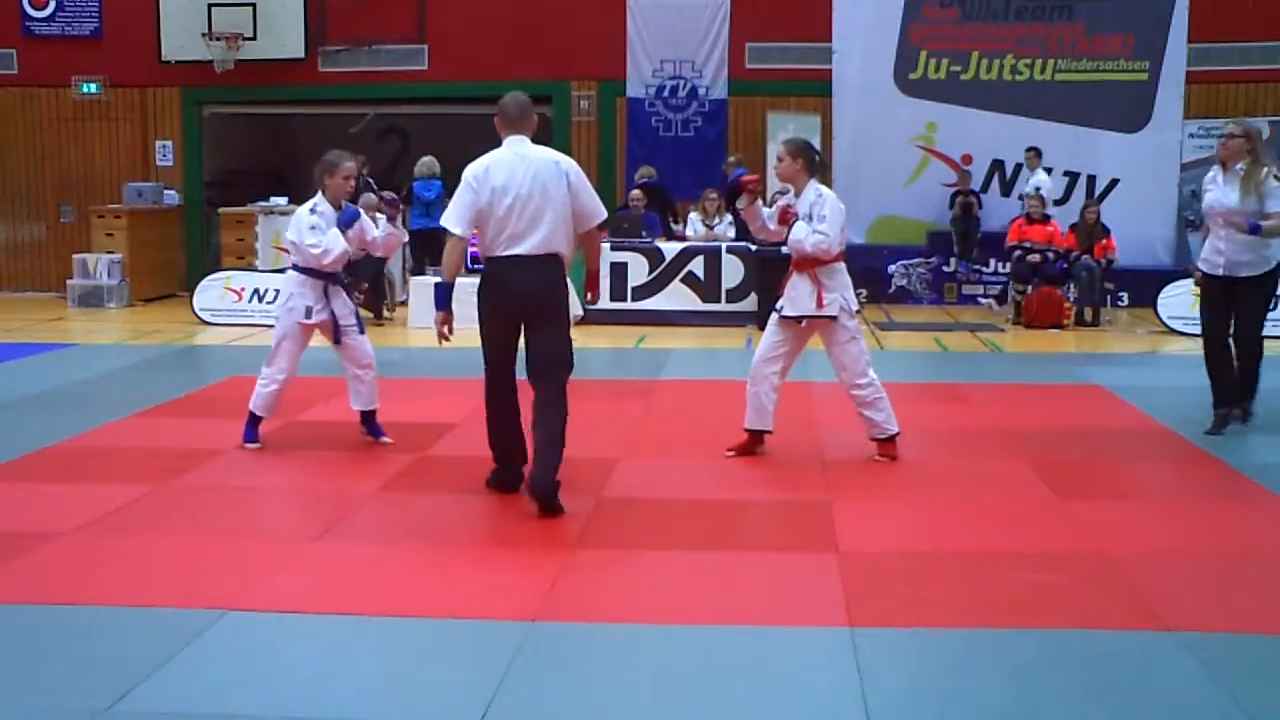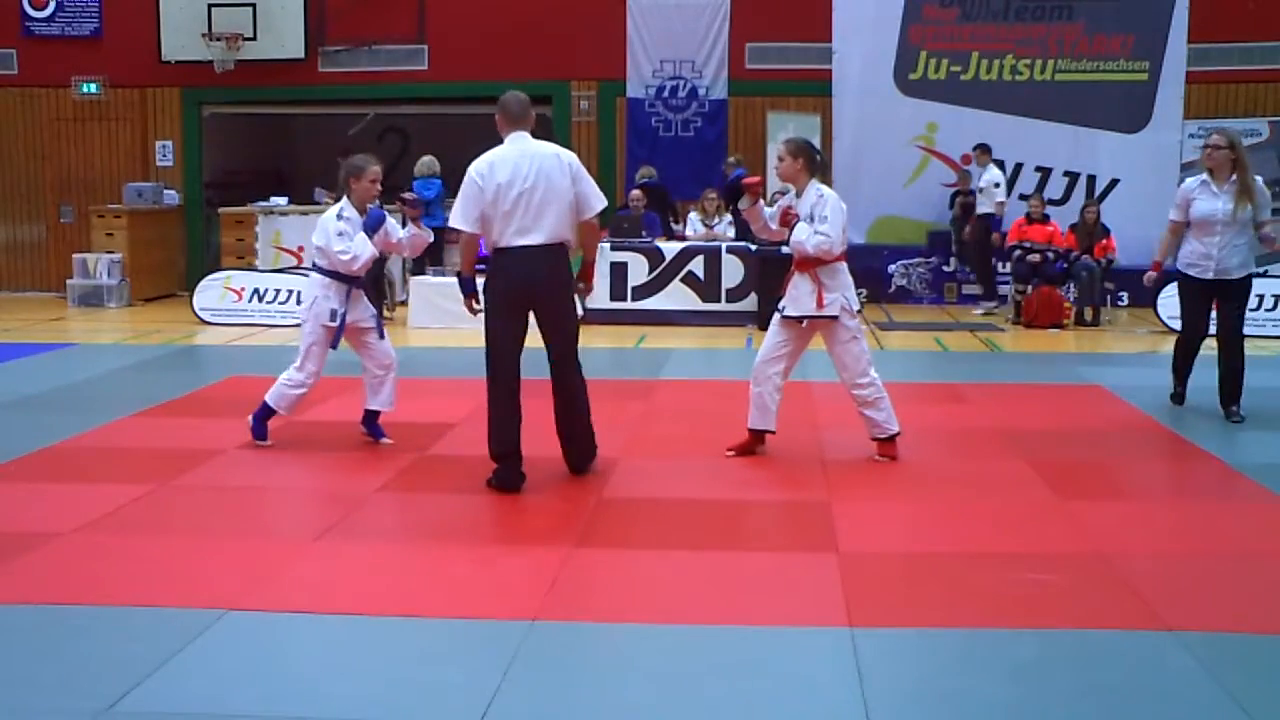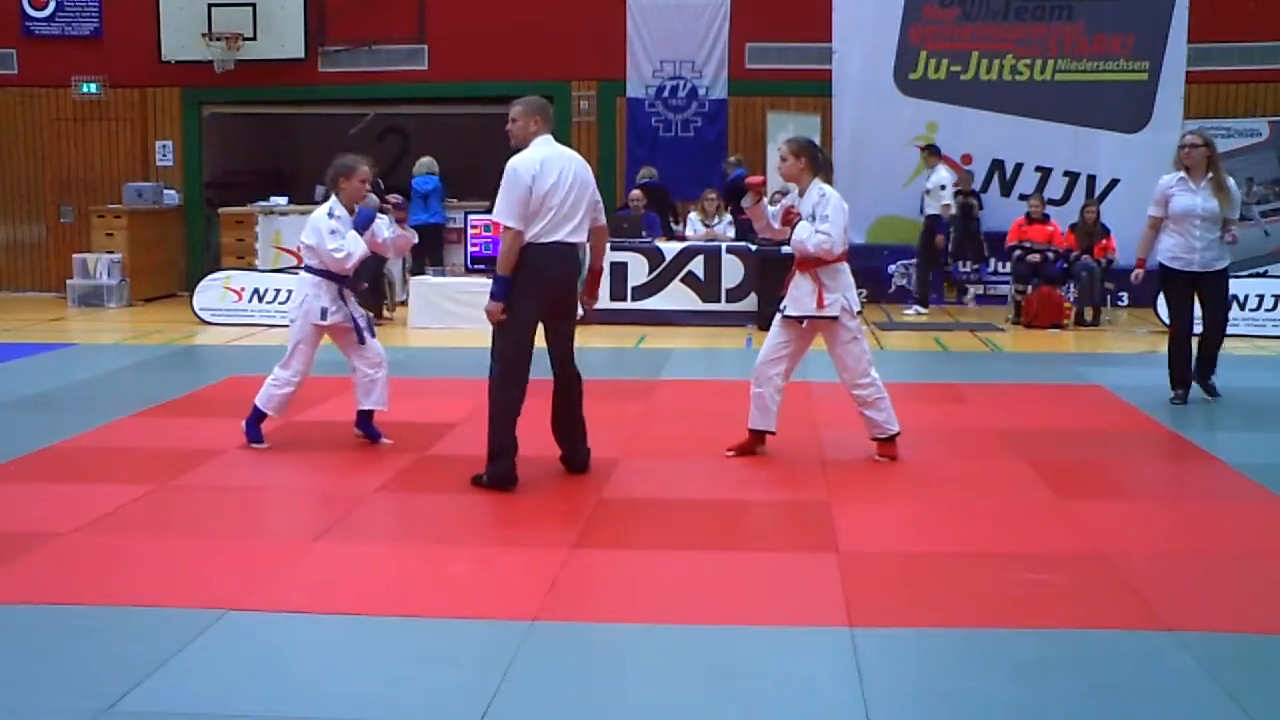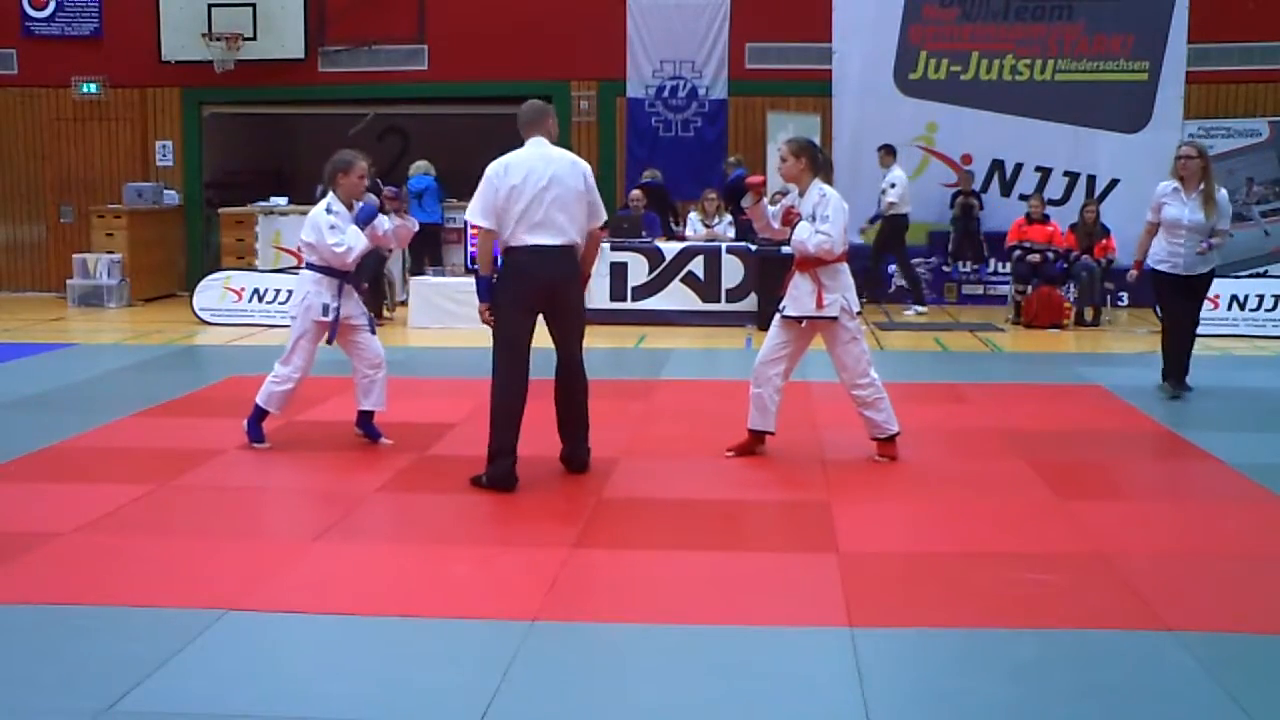
dt=0.4s
person 1, frame 1
left shoulder: (480, 170)
right shoulder: (562, 165)
left elbow: (458, 239)
right elbow: (590, 232)
left wrist: (444, 299)
right wrist: (593, 276)
left hip: (499, 279)
right hip: (546, 278)
left knee: (500, 377)
right knee: (550, 381)
left ankle: (509, 469)
right ankle: (543, 472)
person 1, frame 2
left shoulder: (484, 166)
right shoulder: (563, 158)
left elbow: (468, 235)
right elbow: (589, 220)
left wrist: (467, 282)
right wrist: (587, 266)
left hip: (507, 269)
right hip: (553, 267)
left knee: (502, 370)
right knee: (565, 362)
left ankle: (508, 468)
right ankle: (579, 452)
person 1, frame 3
left shoulder: (522, 164)
right shoulder: (579, 164)
left elbow: (513, 234)
right elbow: (599, 227)
left wrist: (498, 291)
right wrist: (593, 276)
left hip: (532, 266)
right hip: (567, 266)
left knee: (509, 367)
right knee: (564, 360)
left ankle: (502, 468)
right ankle: (575, 452)
person 1, frame 4
left shoulder: (501, 167)
right shoulder: (576, 165)
left elbow: (485, 234)
right elbow: (594, 232)
left wrist: (485, 290)
right wrist: (581, 274)
left hip: (520, 267)
right hip: (564, 267)
left knee: (510, 369)
right knee: (570, 361)
left ankle: (502, 469)
right ankle: (576, 453)
person 2, frame 1
left shoulder: (824, 199)
right shoulder: (790, 201)
left elbow: (826, 245)
right elbow: (764, 230)
left wrist: (793, 226)
right wrist: (750, 200)
left hip: (828, 292)
right hip: (797, 290)
left knee: (856, 372)
right knee: (764, 364)
left ankle: (885, 437)
right ankle: (755, 436)
person 2, frame 2
left shoulder: (826, 199)
right shoulder: (792, 201)
left elbow: (828, 246)
right elbow: (766, 229)
left wrist: (795, 226)
right wrist: (752, 201)
left hip: (831, 291)
right hip: (799, 290)
left knee: (857, 371)
right knee: (767, 364)
left ankle: (886, 436)
right ankle: (756, 436)
person 2, frame 3
left shoulder: (828, 198)
right shoulder: (795, 200)
left elbow: (830, 246)
right elbow: (768, 228)
left wrist: (797, 225)
right wrist: (755, 200)
left hip: (831, 291)
right hip: (801, 289)
left knee: (858, 372)
right knee: (768, 364)
left ankle: (886, 436)
right ankle: (757, 436)
person 2, frame 4
left shoulder: (828, 198)
right shoulder: (795, 200)
left elbow: (830, 246)
right elbow: (768, 228)
left wrist: (797, 226)
right wrist: (755, 199)
left hip: (831, 291)
right hip: (801, 289)
left knee: (857, 371)
right knee: (767, 364)
left ankle: (886, 436)
right ankle: (756, 436)
person 3, frame 1
left shoulder: (352, 214)
right shoulder: (307, 214)
left elbow: (379, 247)
right elbow: (318, 255)
right wrist: (341, 230)
left hip: (333, 294)
right hip: (301, 293)
left knee: (362, 358)
right knee: (279, 366)
left ankle: (369, 421)
right ankle: (251, 425)
person 3, frame 2
left shoulder: (375, 217)
right shoulder: (334, 219)
left elbow: (408, 247)
right elbow: (348, 262)
left wrist: (415, 221)
right wrist: (368, 234)
left hip: (353, 297)
right hip: (325, 296)
left knee: (382, 359)
right knee: (306, 369)
left ankle: (370, 421)
right ankle: (260, 418)
person 3, frame 3
left shoulder: (360, 216)
right shoulder: (323, 218)
left elbow: (394, 248)
right elbow: (340, 259)
right wrist: (359, 231)
left hip: (341, 296)
right hip: (314, 296)
left knee: (372, 357)
right knee: (294, 367)
left ankle: (365, 423)
right ankle: (253, 423)
person 3, frame 4
left shoulder: (359, 211)
right shoulder: (322, 214)
right elbow: (341, 255)
right wrist: (360, 226)
left hip: (344, 293)
right hip: (316, 293)
left knee: (372, 357)
right knee: (295, 365)
left ankle: (365, 423)
right ankle: (255, 422)
person 4, frame 1
right shoulder: (1211, 179)
left wrist: (1252, 227)
right wrist: (1200, 266)
right hip: (1215, 269)
left knee: (1248, 338)
right knee: (1213, 336)
left ankle: (1244, 401)
right ankle: (1223, 405)
person 4, frame 2
left shoulder: (1252, 187)
right shoulder: (1191, 187)
left elbow: (1262, 227)
right elbow: (1173, 231)
left wrist: (1266, 238)
right wrist: (1156, 265)
left hip: (1236, 274)
right hip: (1193, 272)
left knee: (1231, 337)
right knee: (1192, 332)
left ankle: (1231, 403)
right ankle: (1179, 385)
person 4, frame 3
left shoulder: (1226, 186)
right shoulder: (1168, 183)
left elbow: (1230, 224)
right elbow: (1153, 227)
left wrist: (1230, 235)
right wrist: (1141, 262)
left hip: (1214, 266)
right hip: (1175, 265)
left knee: (1217, 323)
right knee: (1180, 326)
left ankle: (1204, 374)
right ankle: (1180, 386)
person 4, frame 4
left shoulder: (1217, 196)
right shoulder: (1164, 190)
left elbow: (1221, 235)
right elbow: (1150, 230)
left wrist: (1210, 245)
right wrist: (1137, 264)
left hip: (1199, 271)
right hip: (1164, 267)
left knee: (1188, 323)
right knee: (1171, 322)
left ankle: (1179, 376)
right ankle: (1171, 379)
